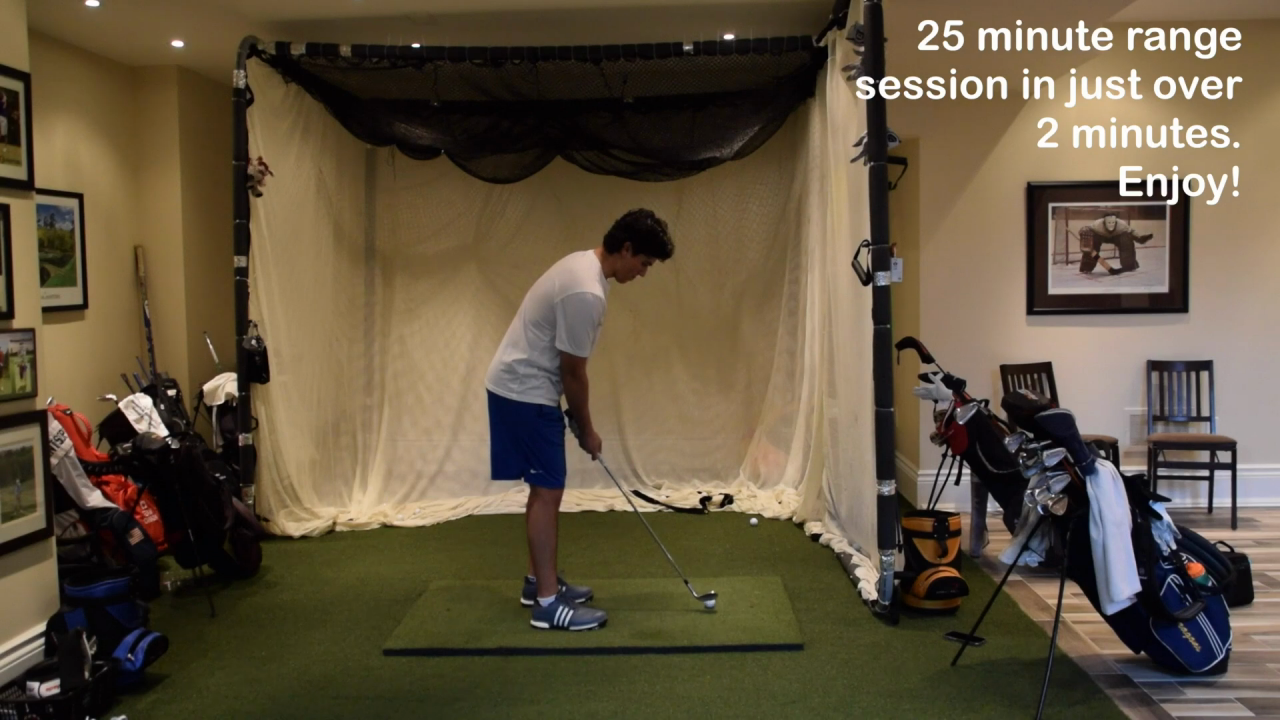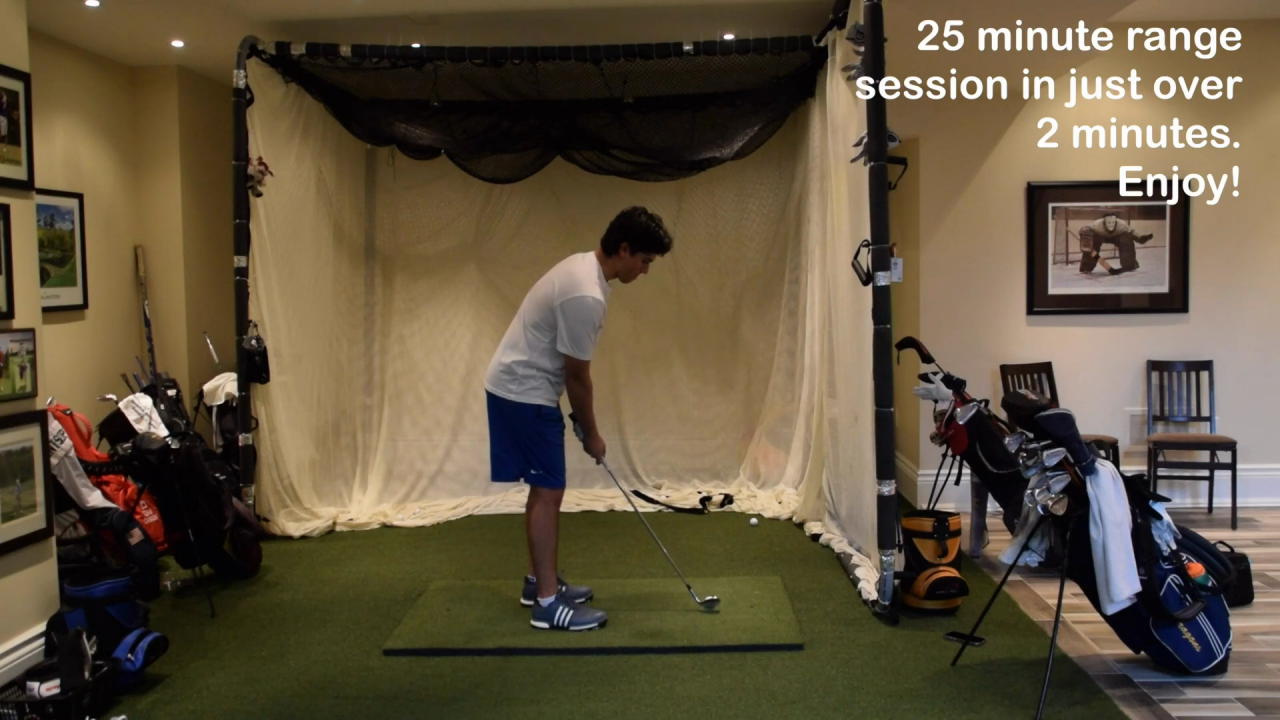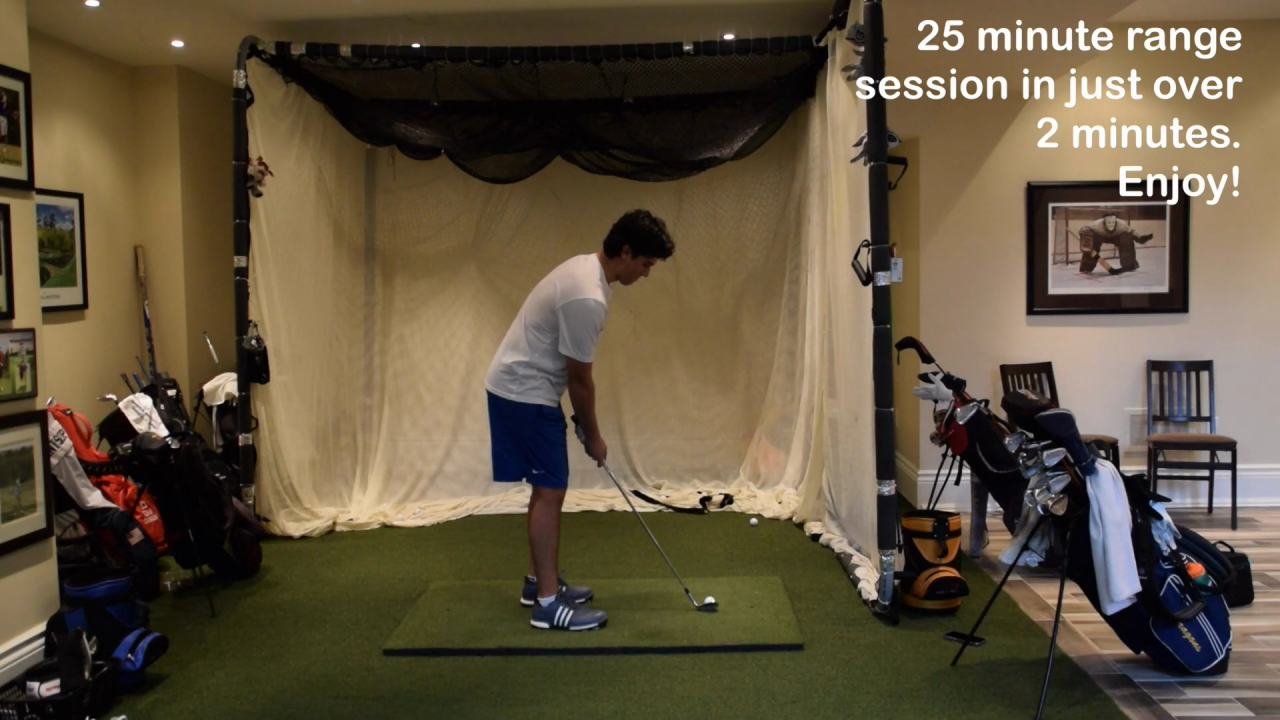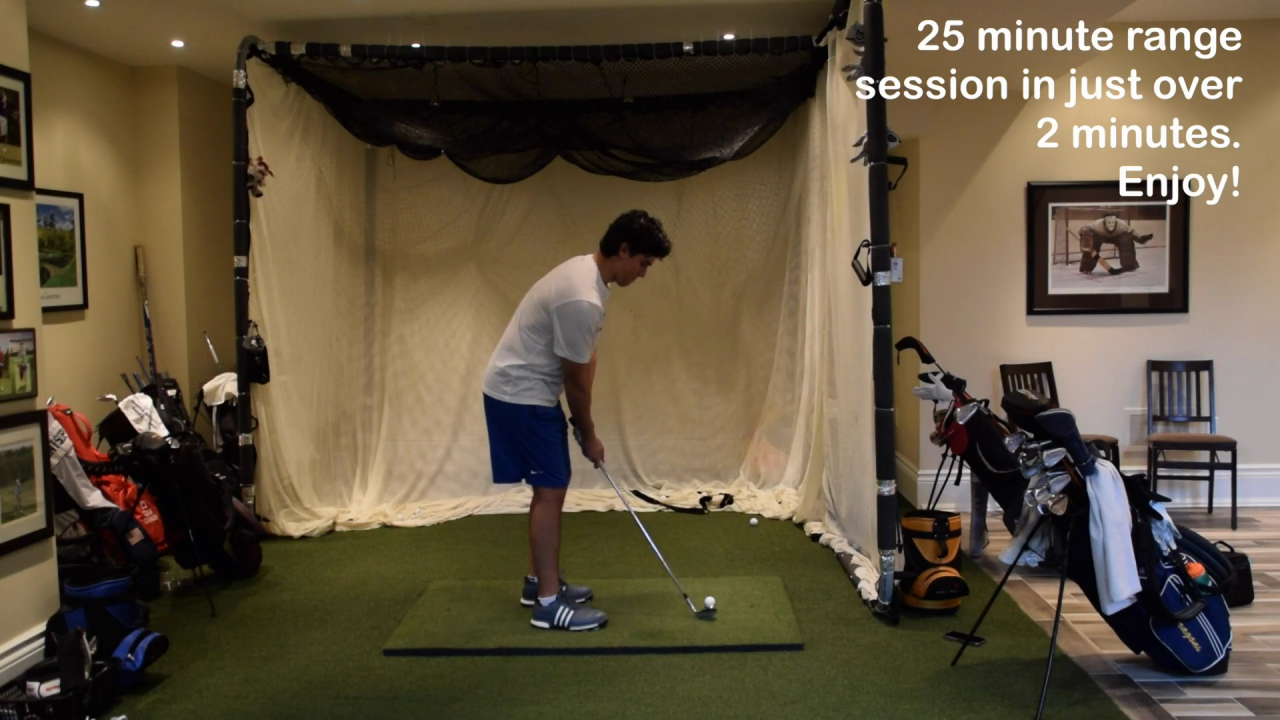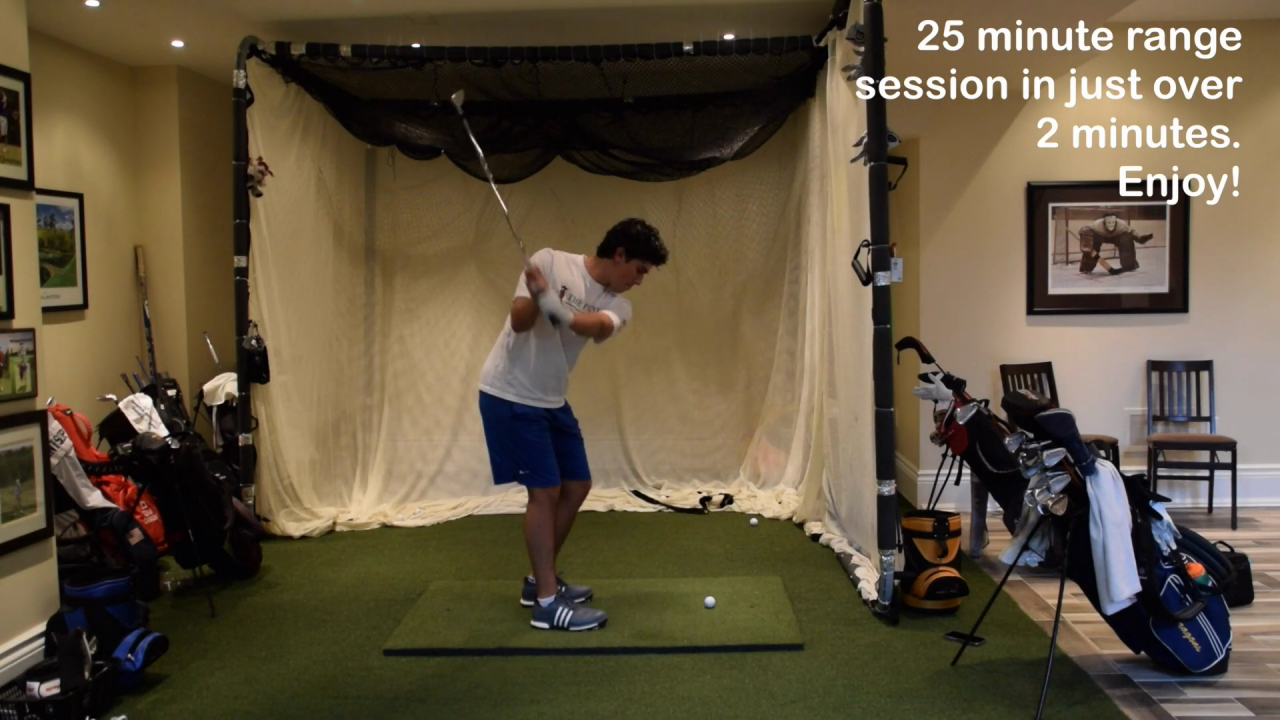
dt=0.5s
person 1, frame 1
left shoulder: (583, 263)
right shoulder: (586, 293)
right elbow: (573, 372)
left wrist: (578, 419)
right wrist: (587, 430)
left hip: (522, 386)
right hip: (525, 392)
left knee: (544, 487)
right knee: (547, 491)
left ankle: (538, 580)
right ankle: (547, 602)
person 1, frame 2
left shoulder: (584, 266)
right shoulder: (586, 296)
right elbow: (577, 375)
left wrist: (583, 423)
right wrist: (591, 433)
left hip: (521, 387)
right hip: (524, 393)
left knee: (544, 489)
right knee: (548, 492)
left ankle: (538, 580)
right ankle: (547, 602)
person 1, frame 3
left shoulder: (586, 267)
right shoulder: (588, 298)
right elbow: (579, 377)
left wrist: (585, 425)
right wrist: (593, 435)
left hip: (525, 387)
right hip: (525, 393)
left knee: (547, 488)
right knee: (550, 491)
left ankle: (538, 579)
right ankle: (548, 602)
person 1, frame 4
left shoulder: (587, 271)
right shoulder: (582, 299)
left elbow: (587, 361)
right elbow: (574, 378)
left wrist: (582, 423)
right wrist: (589, 435)
left hip: (531, 391)
right hip: (519, 395)
left knee: (550, 486)
right knee: (551, 490)
left ankle: (539, 579)
right ankle: (548, 602)
person 1, frame 5
left shoulder: (619, 306)
right shoulder: (553, 261)
left elbow: (598, 325)
right elbow: (520, 319)
left wrist: (563, 314)
right wrist: (536, 294)
left hip: (551, 400)
right hip: (509, 395)
left knee: (576, 486)
right knee: (545, 491)
left ankle: (540, 578)
right ankle: (547, 602)
